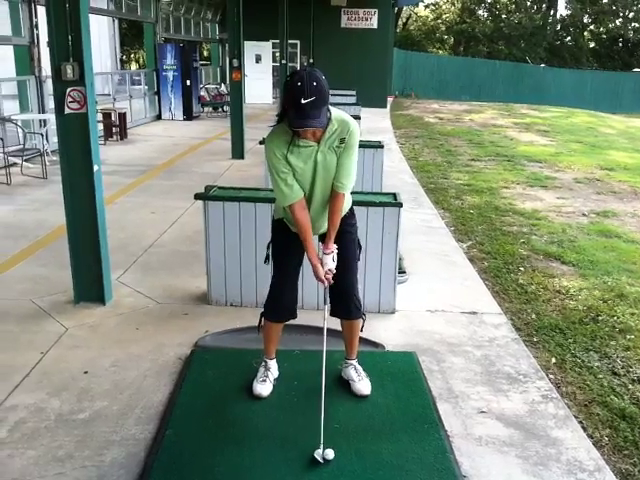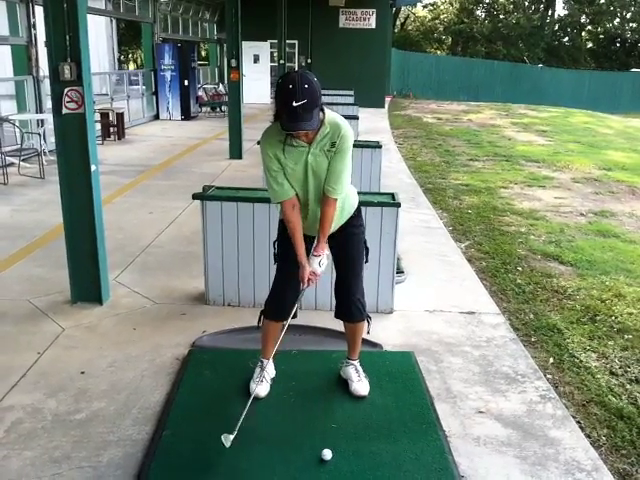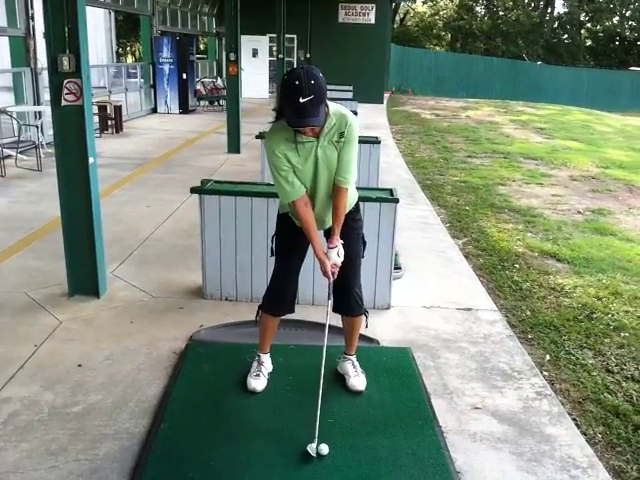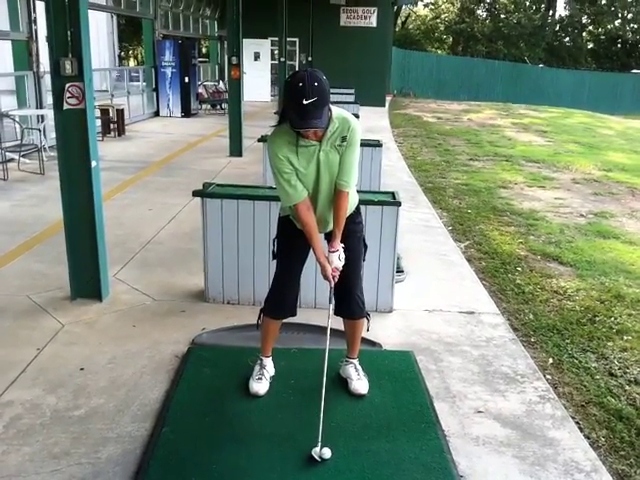
dt=1s
person 1, frame 1
left shoulder: (347, 129)
right shoulder: (276, 143)
left elbow: (339, 191)
right elbow: (295, 204)
left wrist: (330, 244)
right wrist: (313, 258)
left hip: (338, 217)
right hip: (290, 222)
left knee: (348, 292)
right knee: (280, 293)
left ankle: (351, 363)
right ankle: (269, 364)
person 1, frame 2
left shoulder: (340, 131)
right shoulder: (271, 142)
left elbow: (332, 196)
right elbow: (289, 203)
left wrist: (321, 249)
right wrist: (302, 260)
left hip: (343, 217)
right hip: (296, 221)
left knee: (352, 293)
right knee: (281, 292)
left ankle: (352, 364)
right ankle: (265, 363)
person 1, frame 3
left shoulder: (346, 123)
right shoulder: (276, 140)
left elbow: (343, 185)
right elbow: (299, 201)
left wrist: (336, 238)
right wrist: (320, 253)
left hip: (344, 212)
right hip: (296, 217)
left knee: (350, 289)
right knee: (280, 287)
left ankle: (349, 359)
right ankle: (263, 358)
person 1, frame 4
left shoulder: (348, 127)
right shoulder: (279, 143)
left elbow: (344, 189)
right elbow: (301, 204)
left wrist: (336, 243)
right wrist: (321, 256)
left hip: (345, 216)
right hip: (297, 220)
left knee: (352, 292)
right knee: (282, 291)
left ankle: (351, 362)
right ankle: (265, 361)
